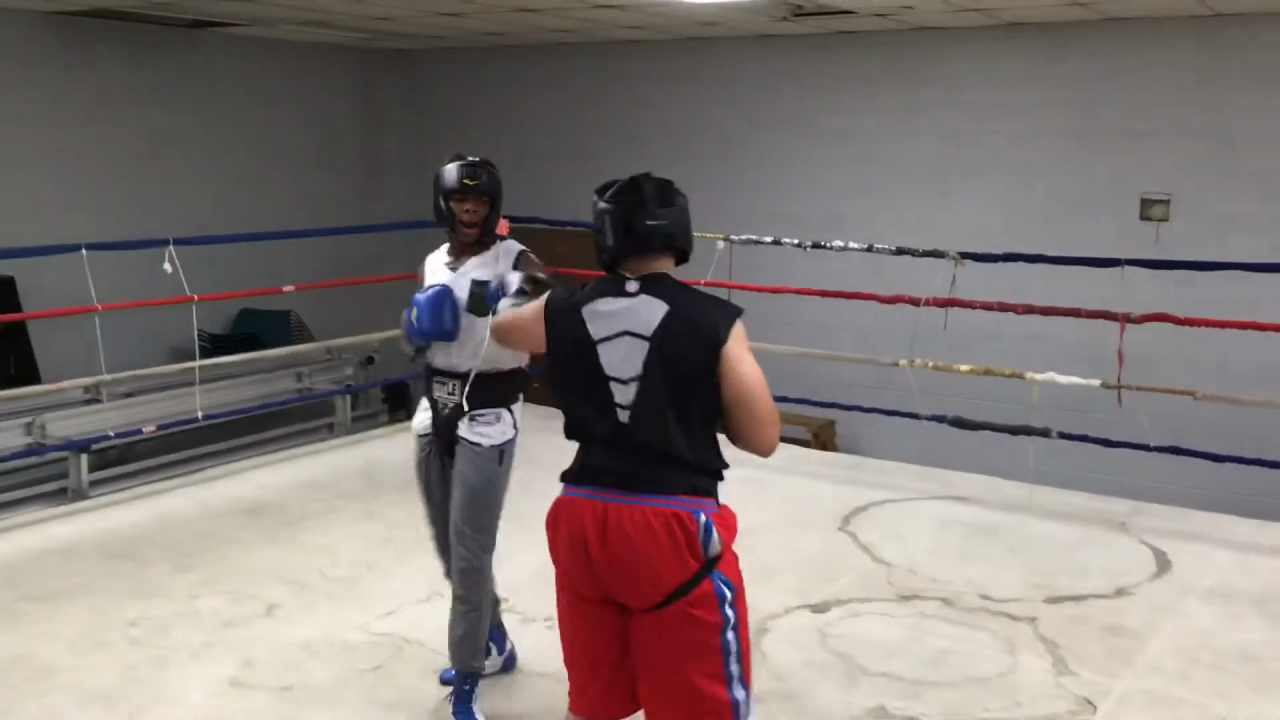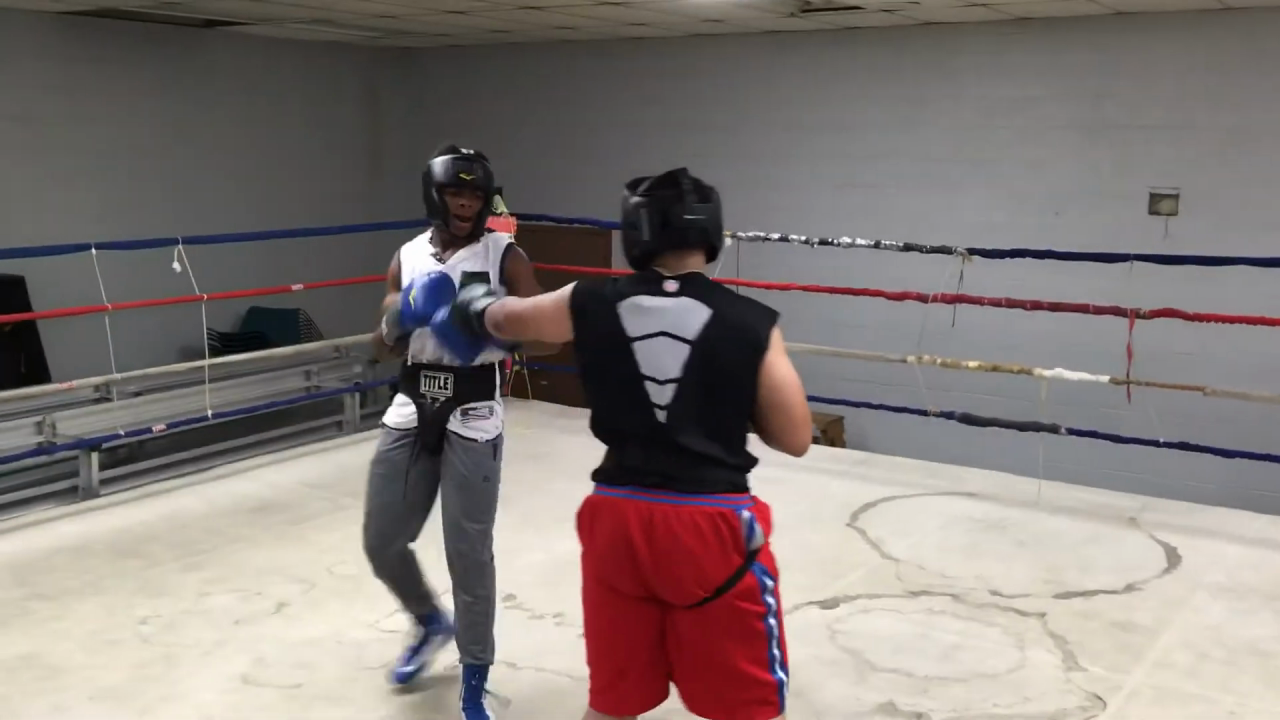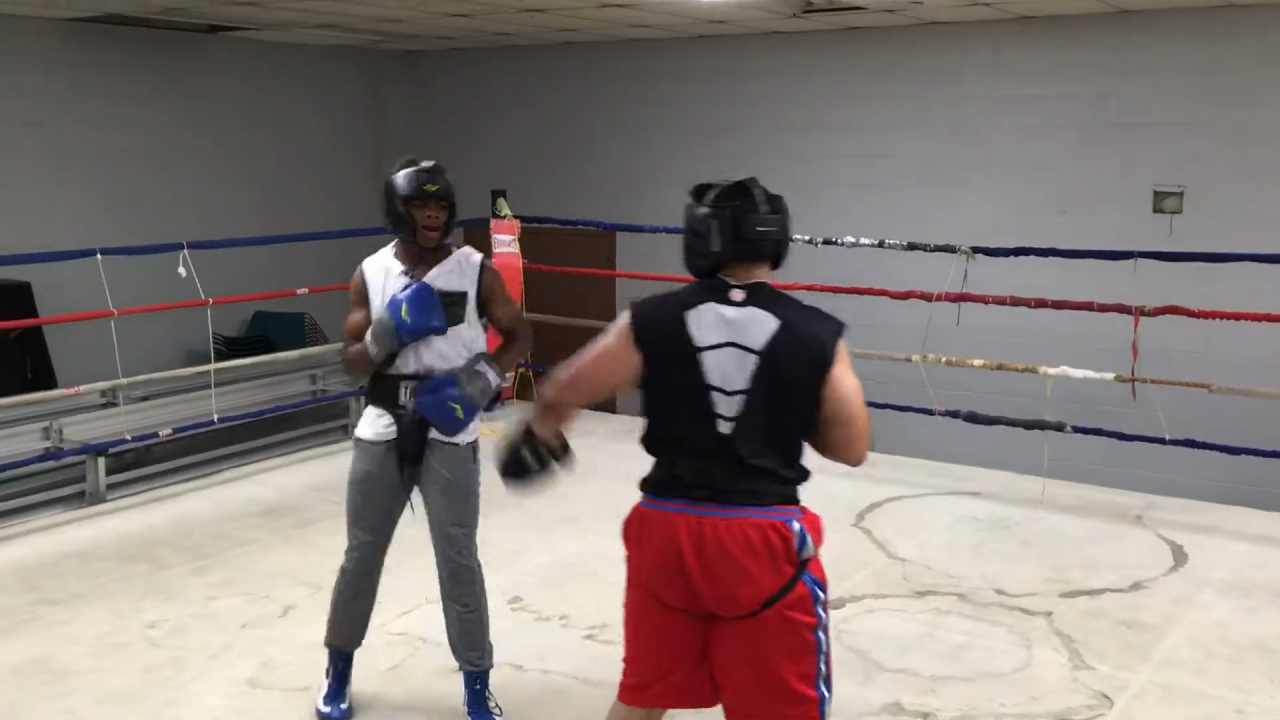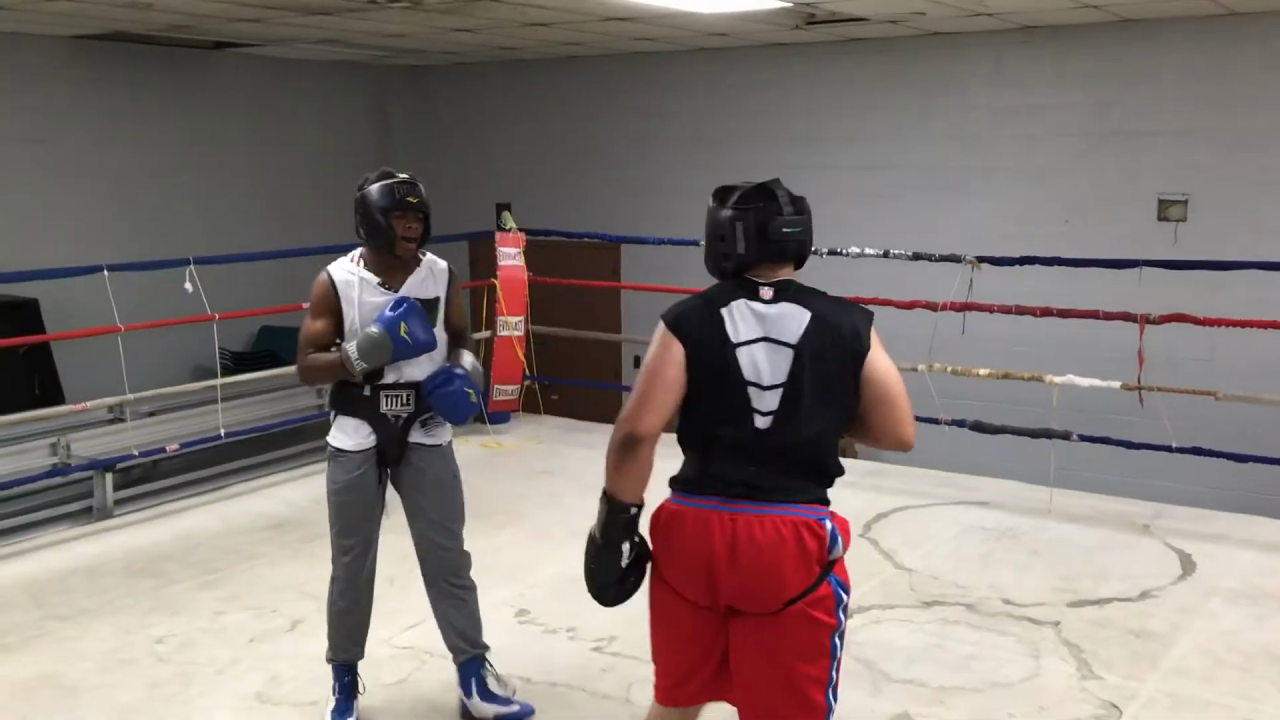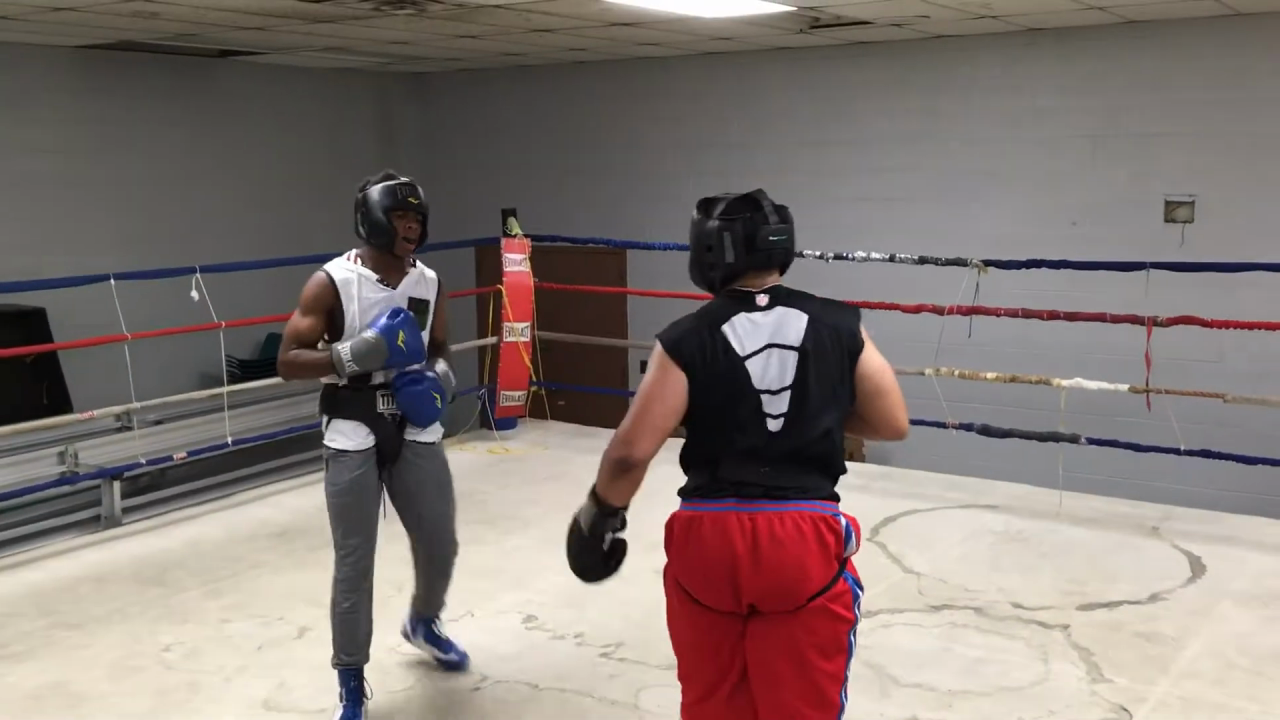
dt=0.2s
person 1, frame 1
left shoulder: (516, 261)
right shoulder: (432, 264)
right wrist: (415, 327)
left hip: (487, 424)
right hip: (434, 417)
left knee: (469, 556)
right knee: (452, 551)
right ankle: (492, 644)
person 1, frame 2
left shoulder: (503, 255)
right shoulder: (408, 258)
right elbow: (383, 347)
right wrist: (400, 319)
left hip: (473, 418)
right hip: (410, 412)
left knee: (468, 553)
right knee: (381, 541)
right ankle: (430, 623)
person 1, frame 3
left shoulder: (477, 271)
right shoulder: (370, 273)
left elbow: (518, 341)
right elbow: (352, 361)
left wrist: (481, 383)
right wrist: (381, 339)
left hip: (449, 431)
right hip: (383, 428)
left knee: (458, 559)
right knee: (360, 557)
person 1, frame 4
left shoulder: (439, 274)
right shoulder: (335, 282)
left elbow: (461, 337)
right elbow: (308, 369)
left wrist: (468, 370)
right wrist: (363, 350)
left hip: (426, 430)
right hip: (357, 435)
left knee: (446, 556)
right knee: (352, 564)
person 1, frame 5
left shoulder: (429, 283)
right shoulder: (331, 282)
right elbow: (288, 361)
left wrist: (440, 379)
right wrist: (355, 354)
left hip: (417, 431)
right hip: (353, 434)
left knee: (438, 542)
right knee: (354, 561)
left ankle: (424, 626)
person 2, frame 1
left shoulder: (566, 313)
right shoulder: (715, 321)
left elbow: (504, 328)
right elbow: (762, 439)
left wrist: (517, 298)
left hip: (585, 521)
right hip: (677, 528)
person 2, frame 2
left shoulder: (594, 307)
right shoulder: (752, 324)
left elbow: (501, 319)
right elbow: (795, 439)
left wrist: (475, 308)
left hip: (620, 519)
right hip: (713, 526)
person 2, frame 3
left shoulder: (654, 319)
right shoulder: (816, 335)
left elbow: (562, 394)
right elbow: (851, 448)
left wrist: (535, 434)
left hip: (667, 531)
right hip: (766, 543)
person 2, frame 4
left shoulder: (688, 321)
right shoulder: (848, 327)
left elbow: (637, 430)
right elbow: (898, 434)
left wrist: (616, 515)
left hip: (694, 528)
right hip: (792, 540)
person 2, frame 5
left shoulder: (686, 341)
right shoulder: (839, 326)
left elbow: (632, 450)
right elbow: (892, 424)
left wrist: (599, 511)
left hip: (707, 537)
right hip: (805, 540)
